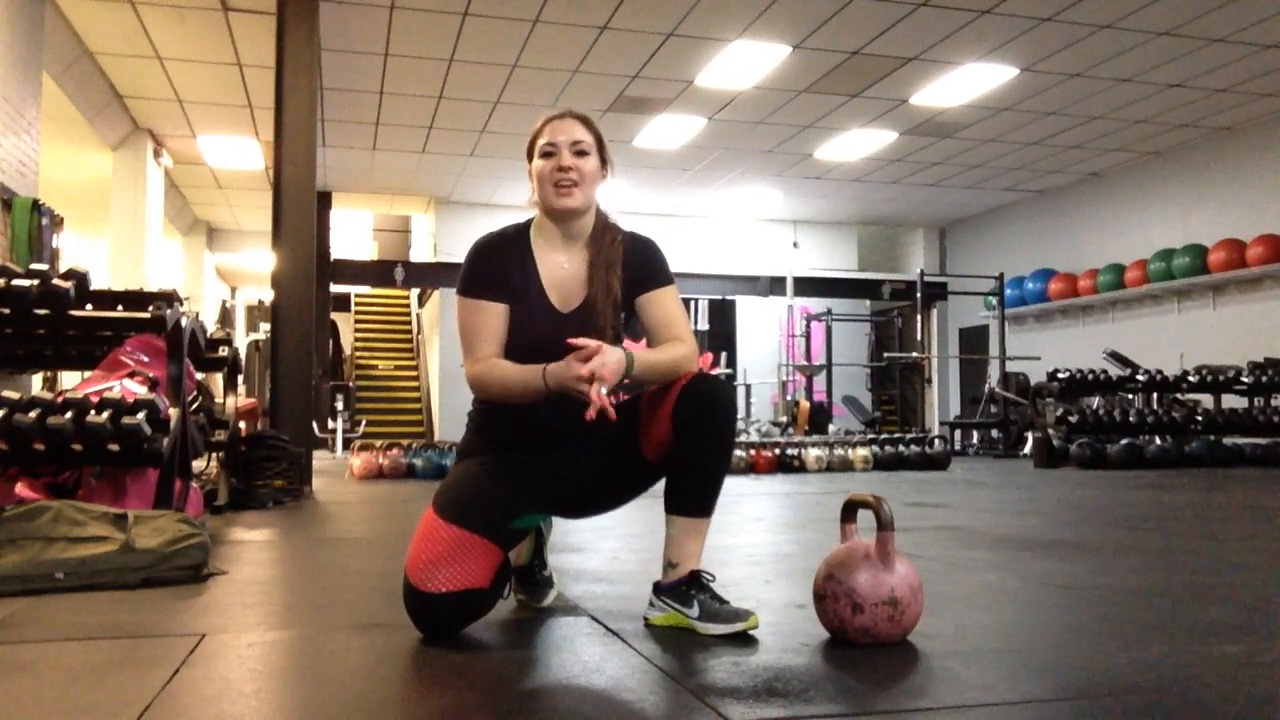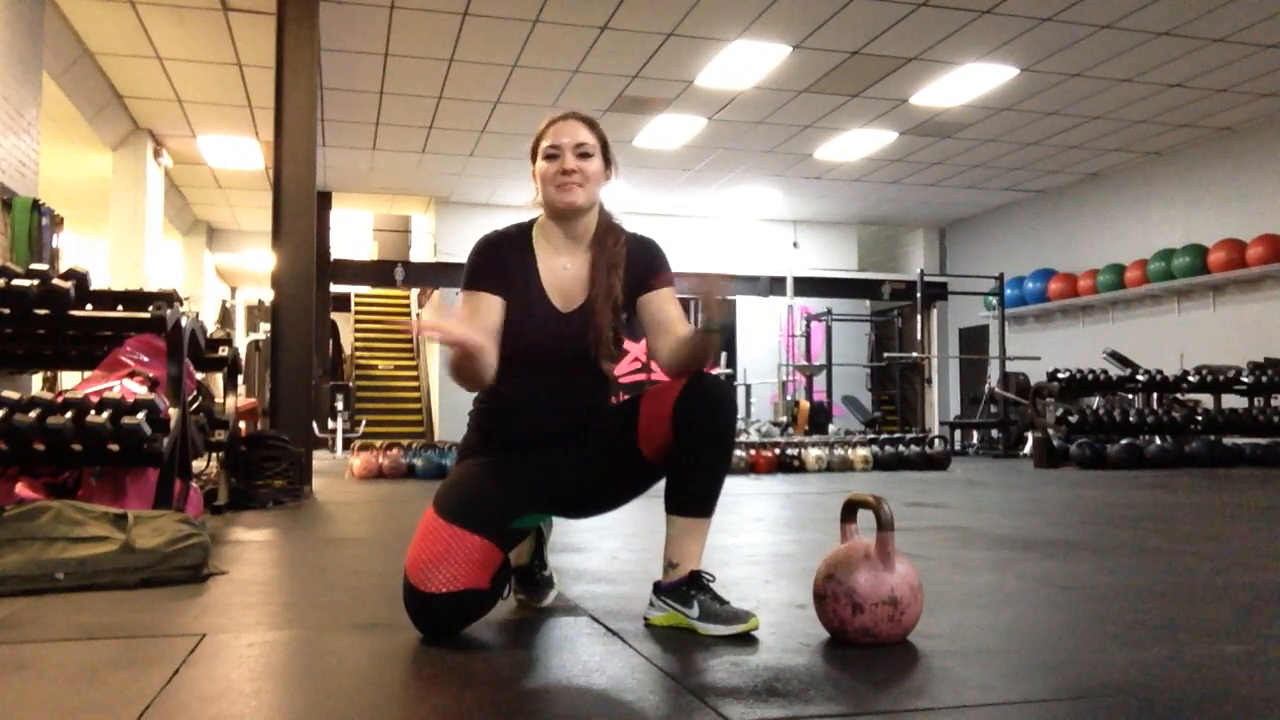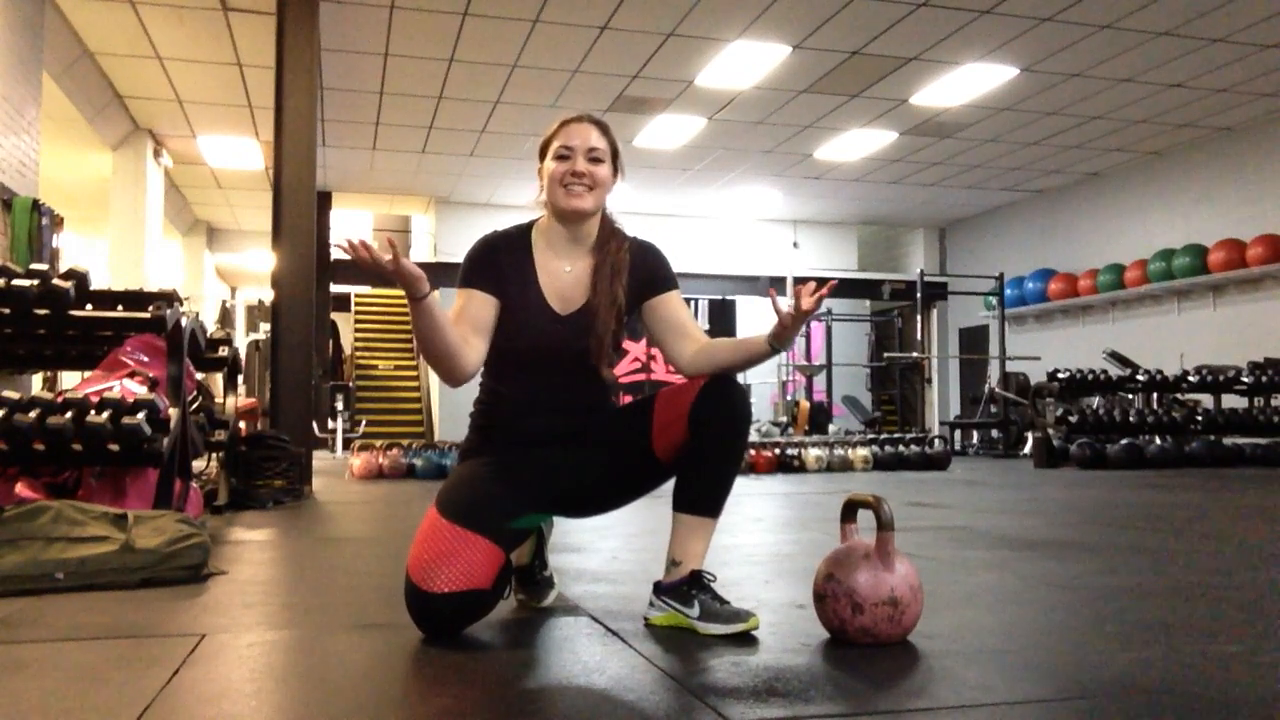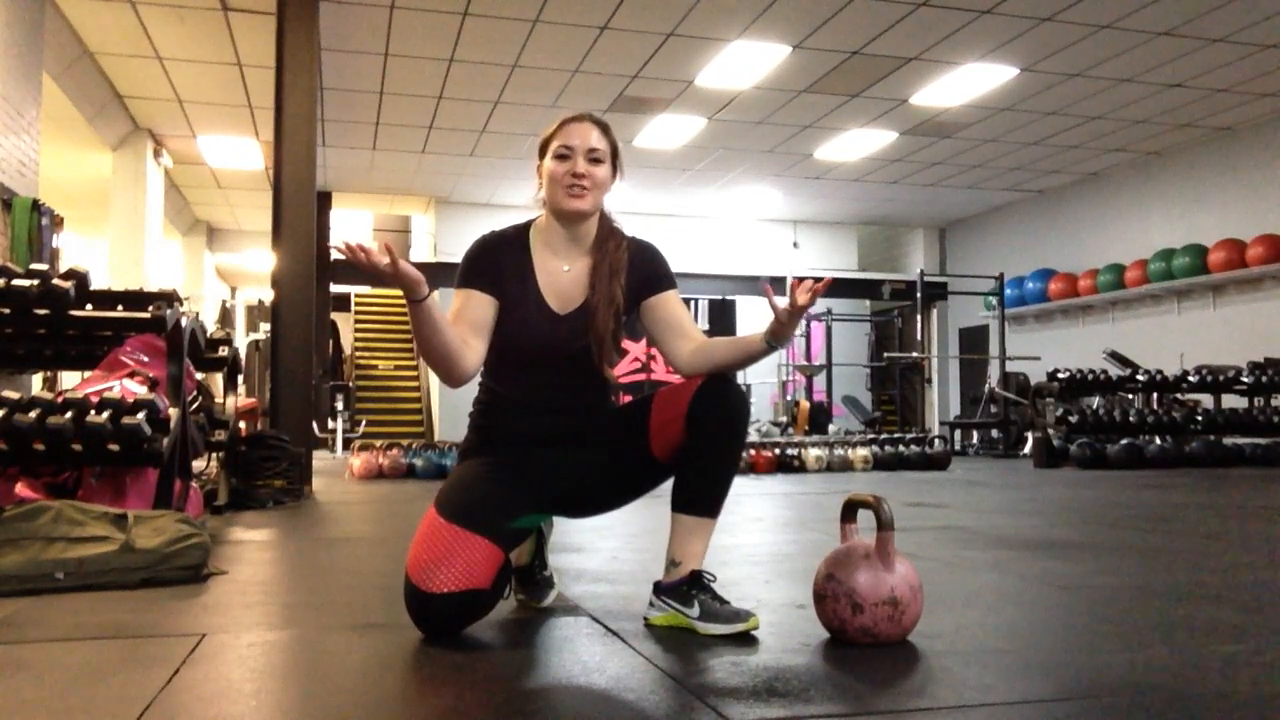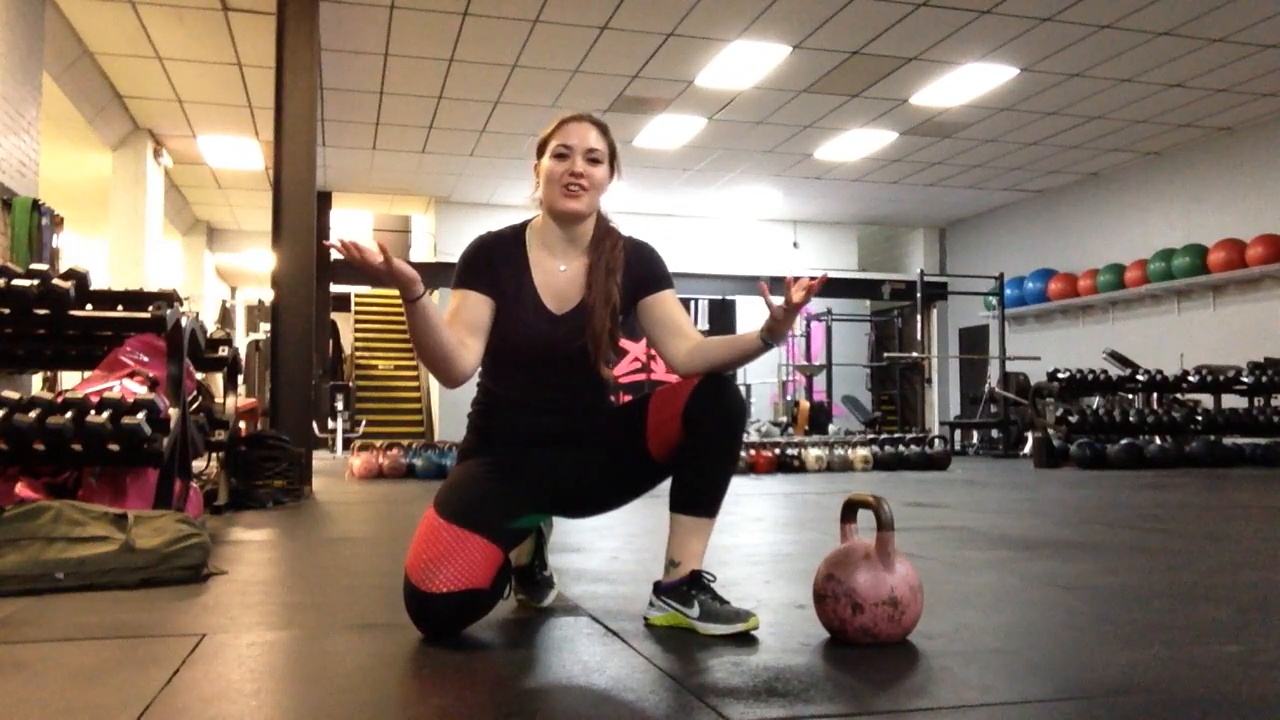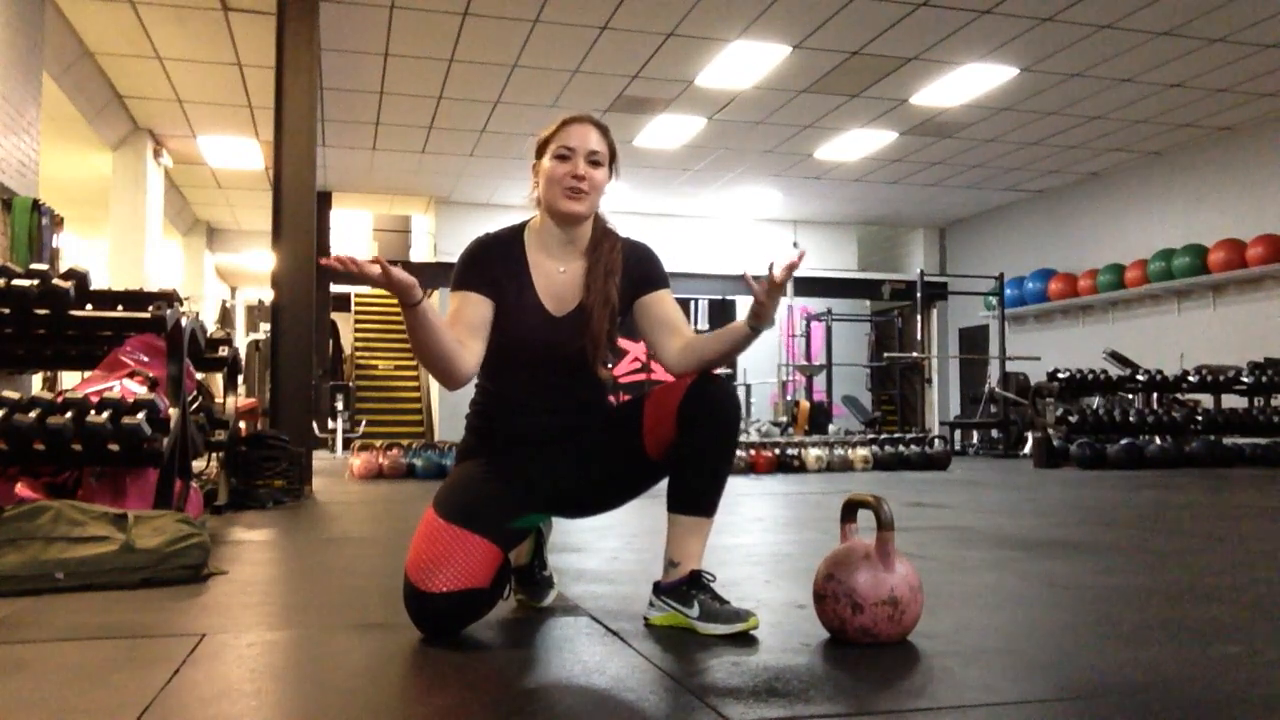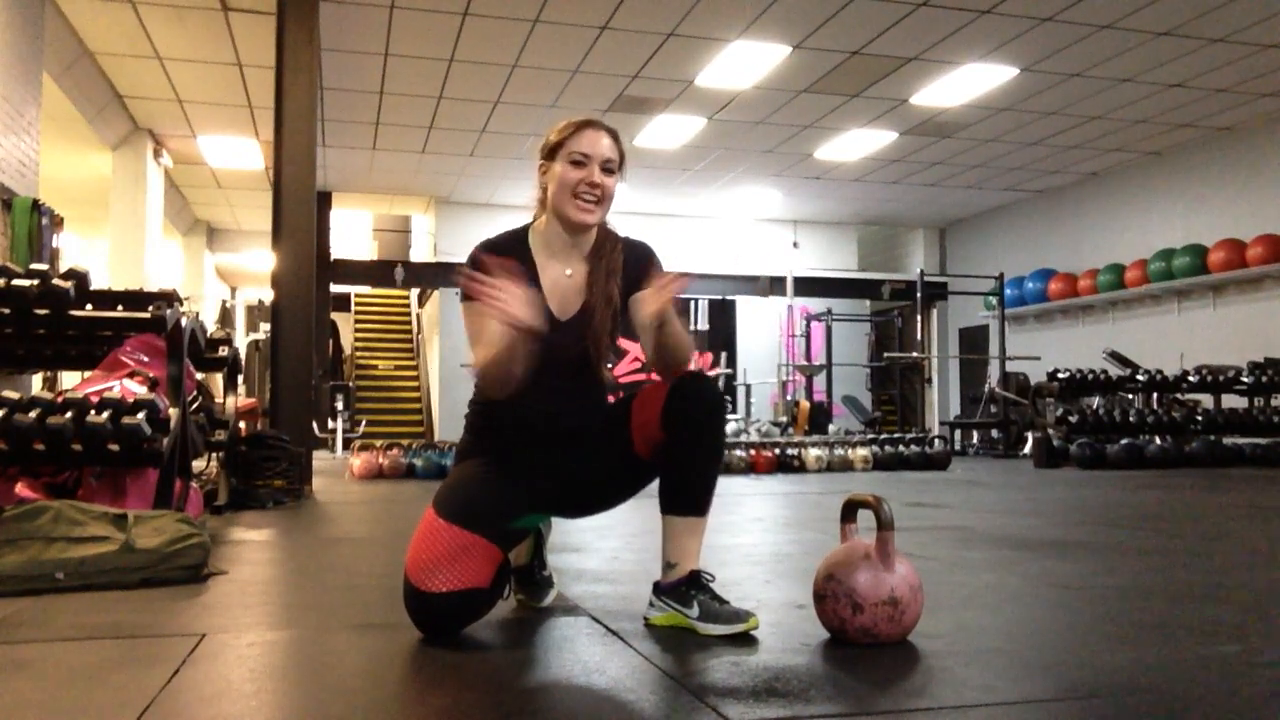
dt=0.4s
person 1, frame 1
left shoulder: (637, 255)
right shoulder: (494, 255)
left elbow: (683, 353)
right elbow: (481, 371)
left wrist: (621, 362)
right wrist: (559, 375)
left hip: (595, 448)
right hip: (506, 453)
left knee: (709, 399)
right knee: (435, 607)
left ankle: (677, 590)
right ankle: (523, 544)
person 1, frame 2
left shoulder: (638, 255)
right shoulder: (497, 253)
left elbow: (679, 362)
right elbow: (476, 373)
left wrist: (710, 327)
right wrist: (465, 348)
left hip: (594, 447)
right hip: (506, 453)
left knee: (709, 398)
right knee: (436, 607)
left ankle: (678, 590)
right ankle: (523, 542)
person 1, frame 3
left shoulder: (640, 261)
right shoulder: (497, 255)
left elbow: (692, 354)
right elbow: (459, 366)
left wrist: (777, 339)
right wrist: (417, 290)
left hip: (595, 449)
right hip: (506, 455)
left knee: (722, 402)
right knee: (438, 607)
left ankle: (679, 589)
right ankle: (524, 543)
person 1, frame 4
left shoulder: (637, 261)
right shoulder: (494, 254)
left elbow: (690, 354)
right elbow: (458, 367)
left wrist: (773, 336)
right wrist: (416, 292)
left hip: (593, 449)
right hip: (505, 456)
left knee: (720, 400)
right knee: (438, 607)
left ankle: (679, 590)
right ankle: (524, 544)
person 1, frame 5
left shoulder: (635, 261)
right shoulder: (491, 255)
left elbow: (687, 354)
right elbow: (455, 367)
left wrist: (769, 334)
right wrist: (412, 291)
left hip: (593, 449)
right hip: (503, 456)
left knee: (717, 401)
right knee: (437, 607)
left ankle: (679, 589)
right ankle: (523, 545)
person 1, frame 6
left shoulder: (631, 261)
right shoulder: (490, 256)
left elbow: (680, 353)
right elbow: (456, 368)
left wrist: (756, 321)
right wrist: (411, 297)
left hip: (590, 449)
right hip: (502, 457)
left knee: (712, 399)
right knee: (437, 607)
left ankle: (678, 588)
right ankle: (523, 544)
person 1, frame 7
left shoulder: (633, 260)
right shoulder: (498, 259)
left elbow: (672, 362)
right elbow: (495, 380)
left wrist: (660, 320)
right wrist: (522, 329)
left hip: (590, 448)
right hip: (504, 455)
left knee: (698, 397)
right knee: (436, 608)
left ankle: (679, 589)
right ankle: (523, 542)
